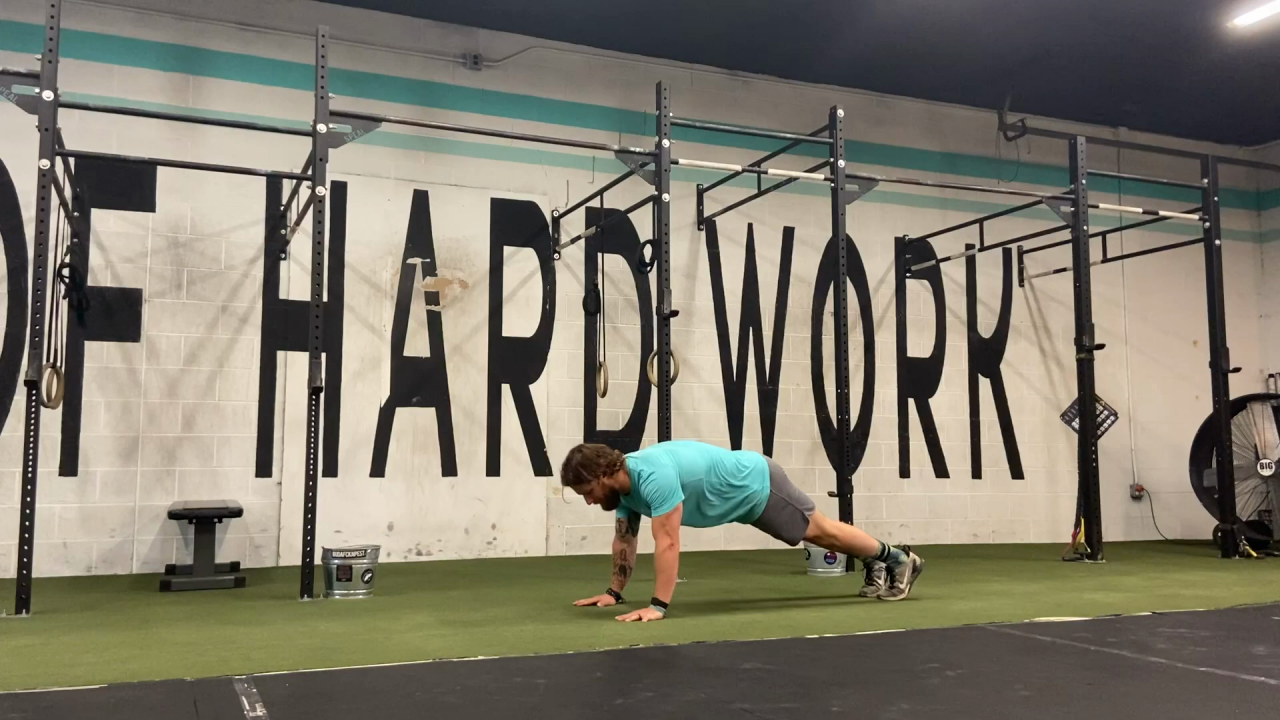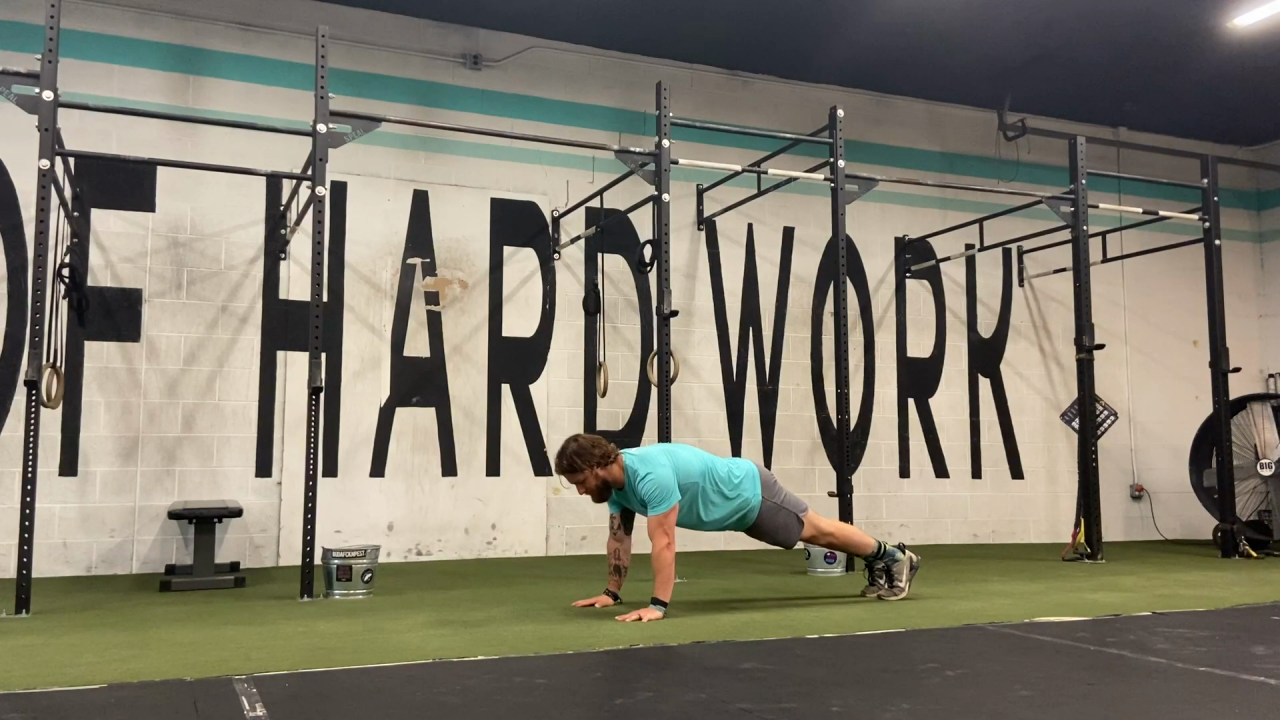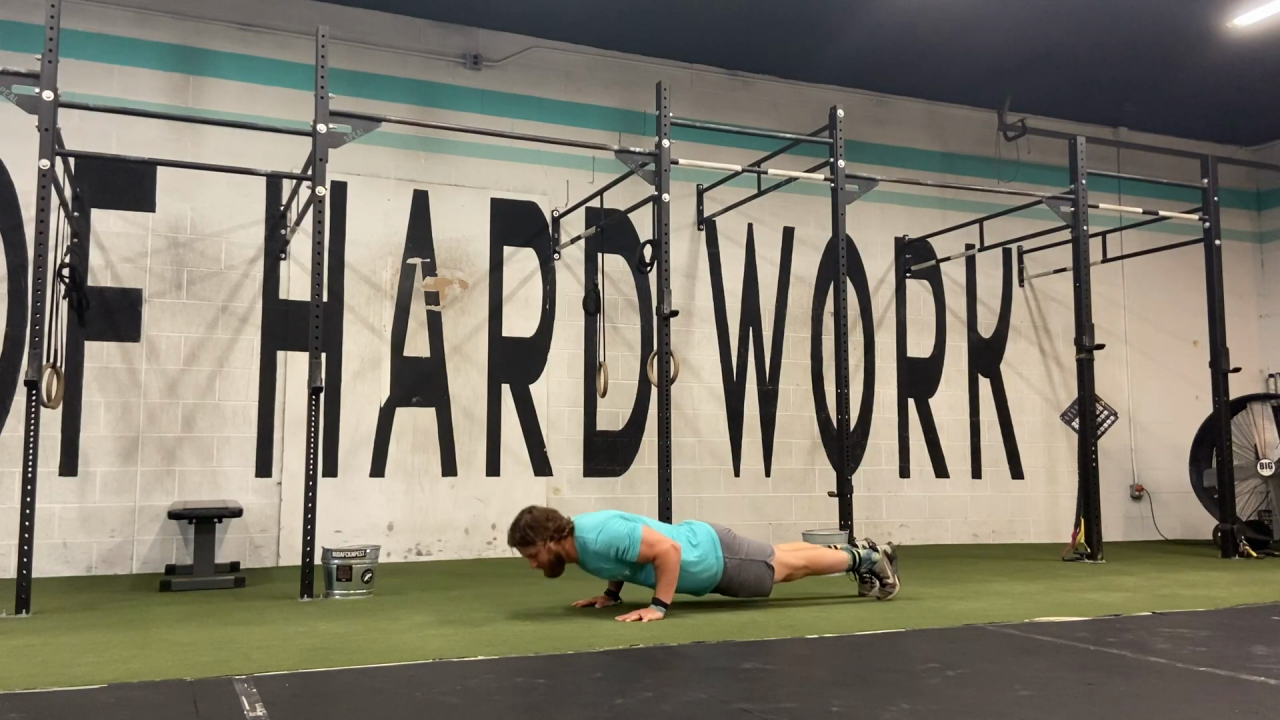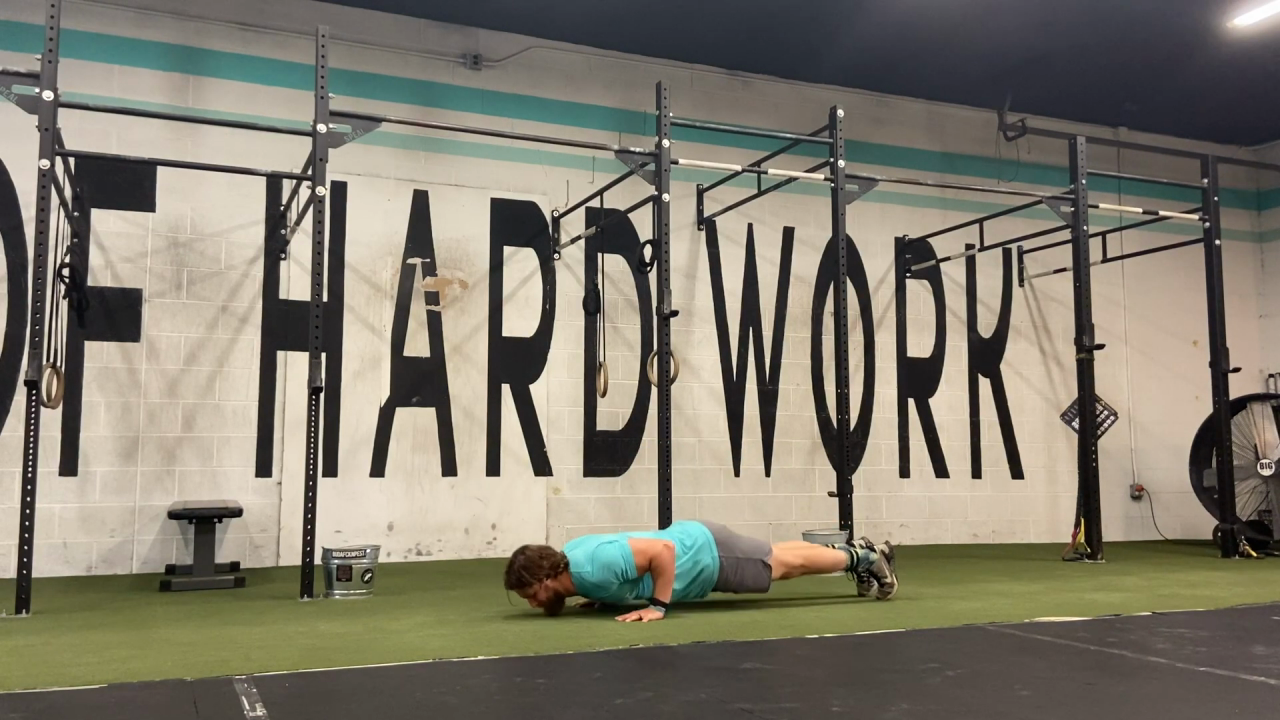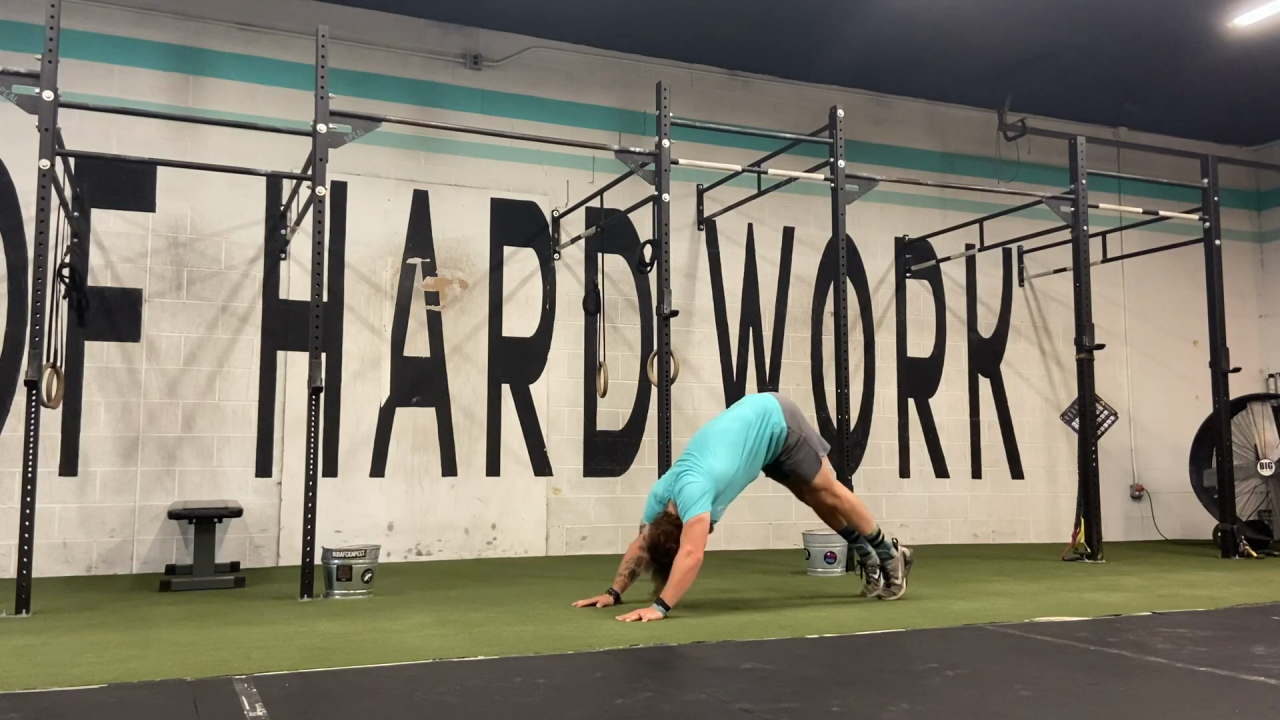
dt=1s
person 1, frame 1
left shoulder: (653, 476)
right shoulder: (624, 483)
left elbow: (667, 543)
right elbow: (625, 539)
left wrist: (658, 605)
right wrist: (614, 591)
left hip: (756, 484)
right hip: (742, 493)
left knee: (821, 530)
right knee: (815, 534)
left ankle: (897, 558)
right ankle: (876, 564)
person 1, frame 2
left shoulder: (651, 474)
right shoulder: (615, 479)
left elbow: (663, 543)
right elbow: (619, 537)
left wrist: (658, 605)
right wrist: (612, 592)
left hip: (749, 493)
right hip: (738, 502)
left knee: (819, 532)
right knee: (814, 534)
left ankle: (893, 556)
right ankle: (879, 562)
person 1, frame 3
left shoulder: (599, 538)
right shoulder: (578, 535)
left elbow: (668, 550)
left wrist: (659, 606)
right wrist: (610, 594)
left hip: (713, 558)
right hip: (698, 545)
left knee: (790, 565)
right knee: (780, 558)
left ankle: (867, 558)
right ankle: (854, 549)
person 1, frame 4
left shoulder: (593, 570)
right shoulder: (568, 554)
left elbow: (663, 550)
left wrist: (659, 605)
right wrist: (606, 595)
left hip: (706, 554)
right hip: (691, 542)
left knee: (789, 563)
right knee: (780, 557)
left ankle: (865, 557)
right ankle: (851, 550)
person 1, frame 5
left shoulder: (691, 491)
right shoulder: (661, 495)
left elbow: (692, 555)
right elbow: (640, 544)
left wrist: (660, 607)
right wrist: (614, 593)
left hip: (775, 419)
right hip: (750, 418)
left knee: (826, 492)
right knee: (811, 496)
left ankle: (889, 554)
right ankle: (869, 557)
